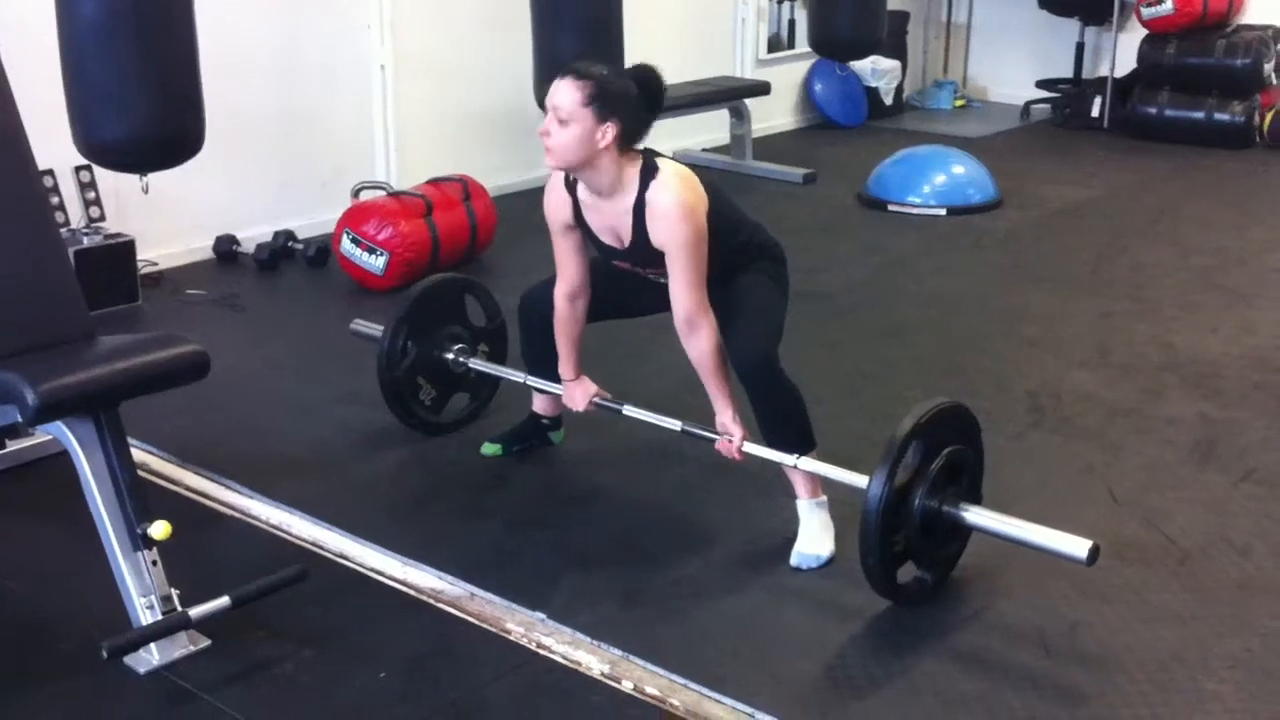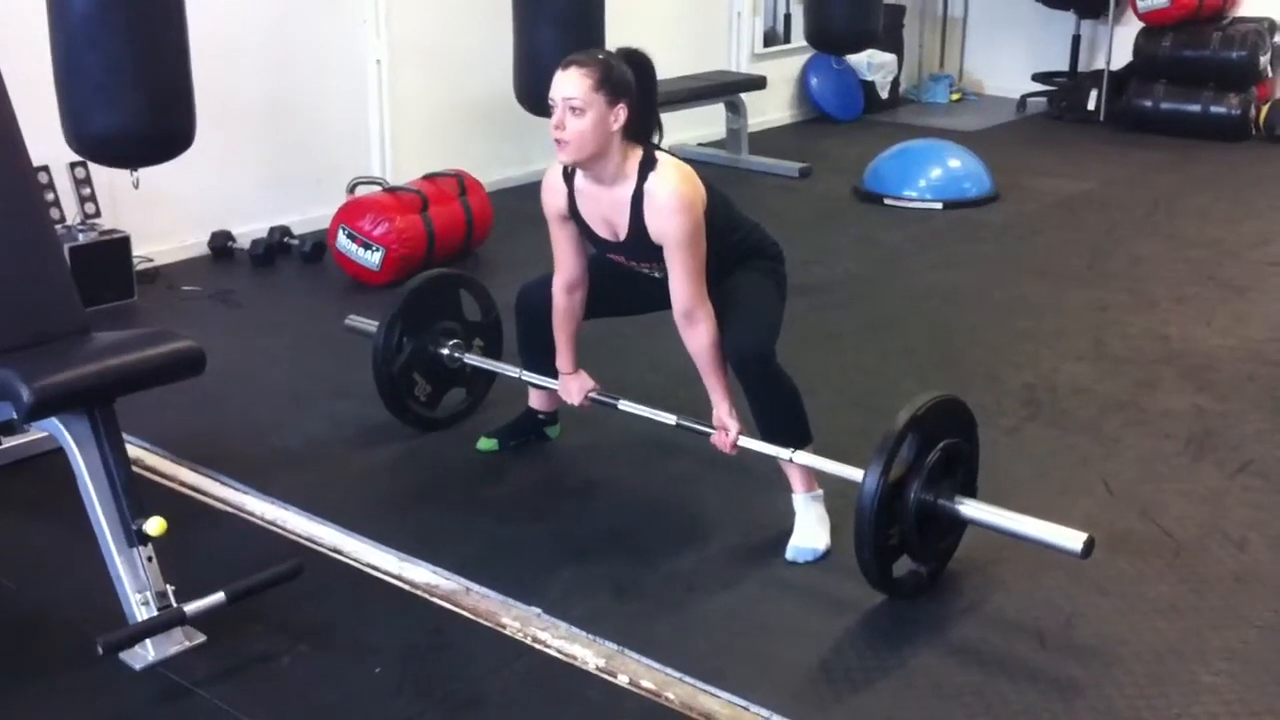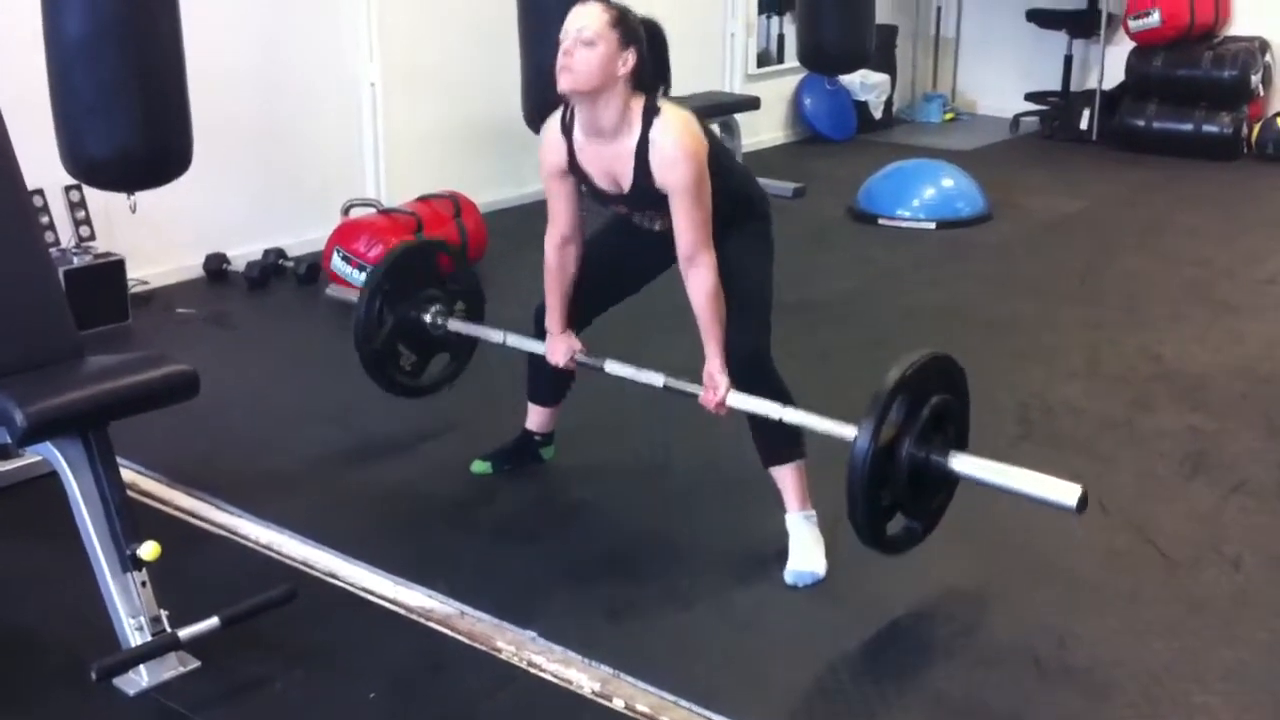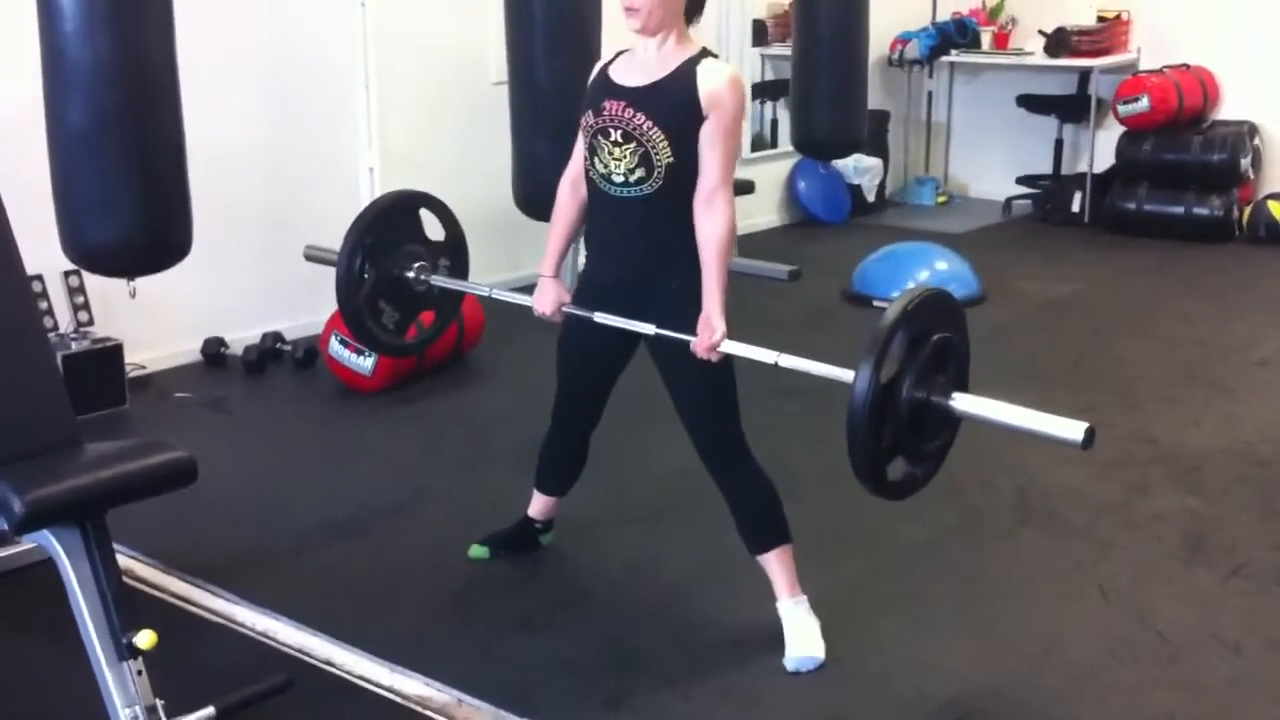
dt=1s
person 1, frame 1
left shoulder: (668, 198)
right shoulder: (561, 193)
left elbow: (692, 319)
right elbow: (570, 291)
left wrist: (724, 410)
right wrist: (570, 374)
left hip: (744, 270)
right hip: (649, 271)
left knee: (752, 358)
right knee: (538, 305)
left ankle: (812, 502)
right ankle: (544, 421)
person 1, frame 2
left shoulder: (667, 191)
right shoulder: (559, 183)
left elbow: (692, 311)
right elbow: (569, 283)
left wrist: (721, 405)
right wrist: (568, 369)
left hip: (741, 269)
right hip: (647, 269)
left knee: (748, 352)
right knee: (535, 301)
left ankle: (808, 497)
right ankle: (540, 416)
person 1, frame 3
left shoulder: (671, 135)
right shoulder: (561, 133)
left elbow: (698, 254)
right elbow: (562, 239)
left wrist: (714, 364)
right wrist: (556, 326)
left hip: (732, 225)
right hip: (642, 225)
left knee: (746, 356)
right knee: (553, 320)
left ankle: (802, 519)
right ankle: (535, 439)
person 1, frame 4
left shoulder: (712, 80)
right shoulder: (606, 69)
left elbow: (712, 197)
right elbow: (575, 175)
left wrist: (713, 308)
right wrist: (549, 273)
left hip: (675, 288)
right hip: (601, 281)
left knee: (720, 445)
right knee: (570, 413)
left ankle: (793, 604)
right ankle: (535, 524)
